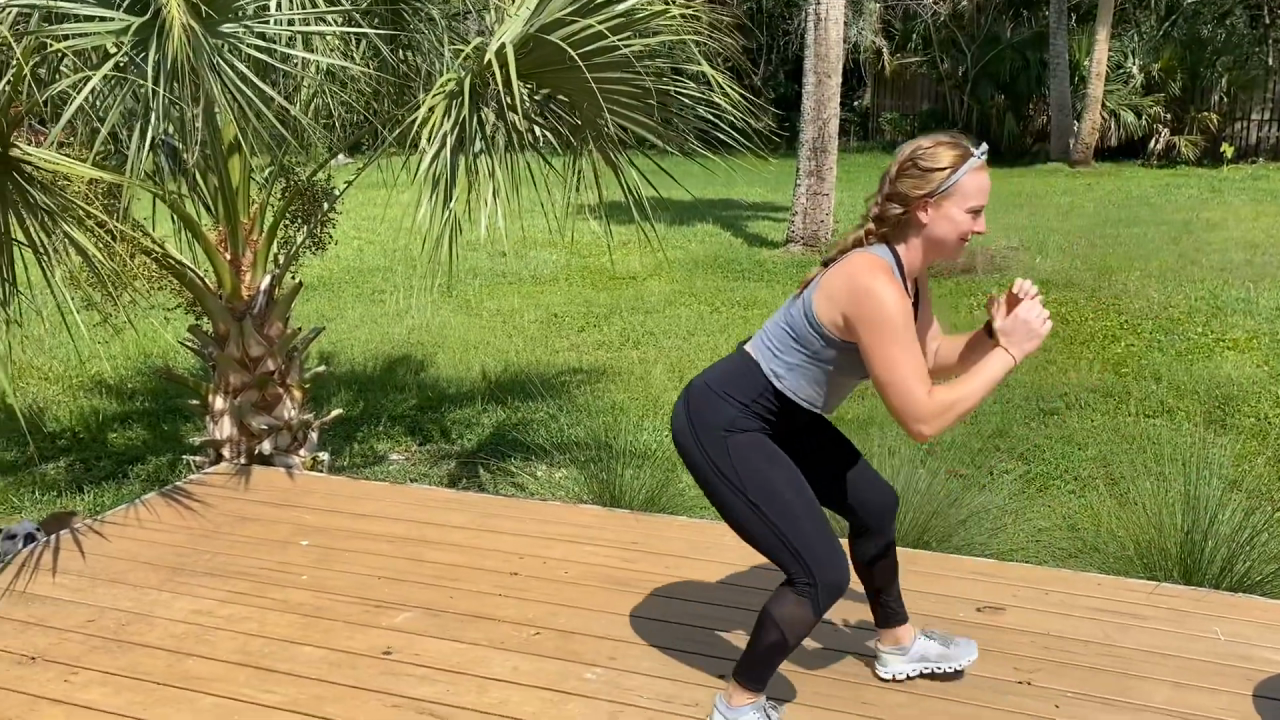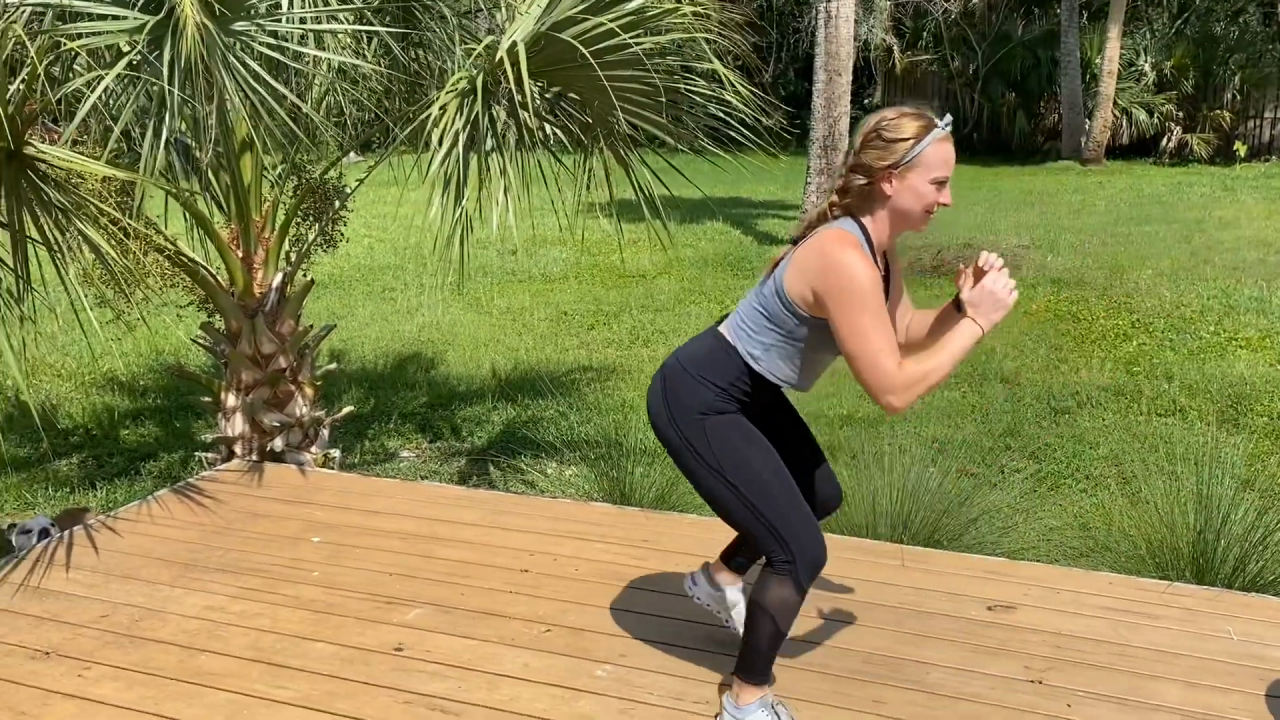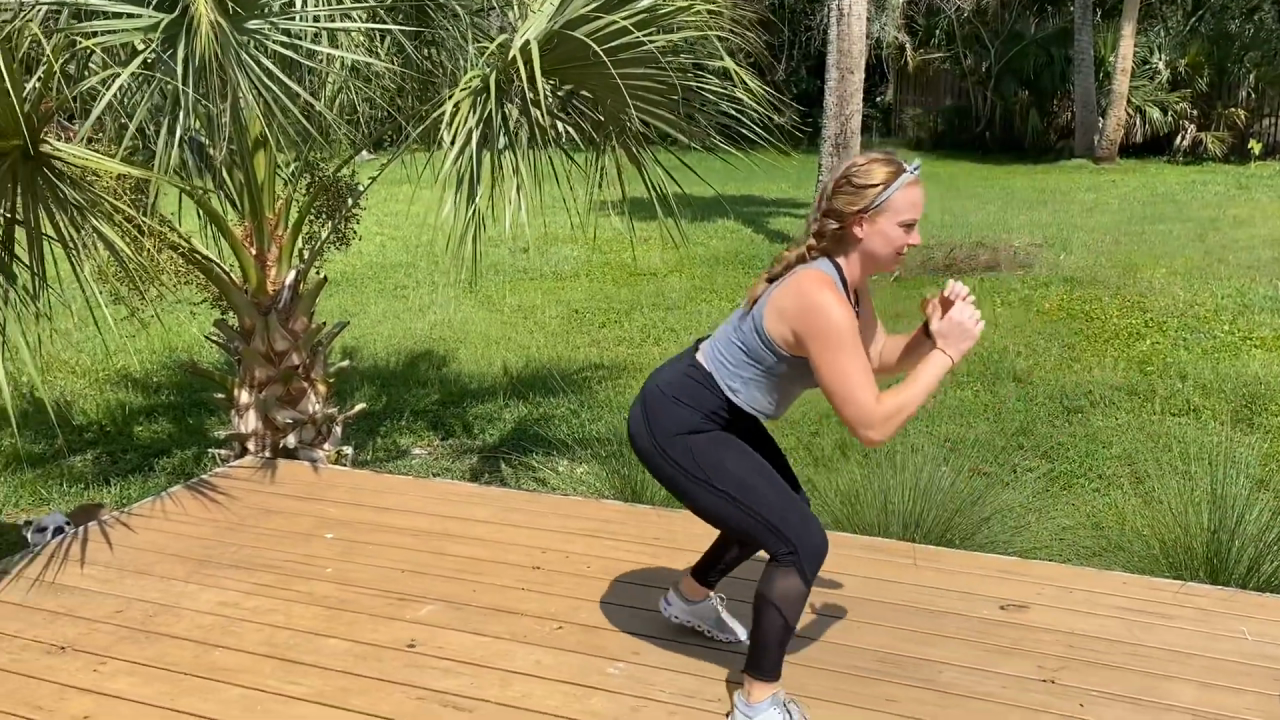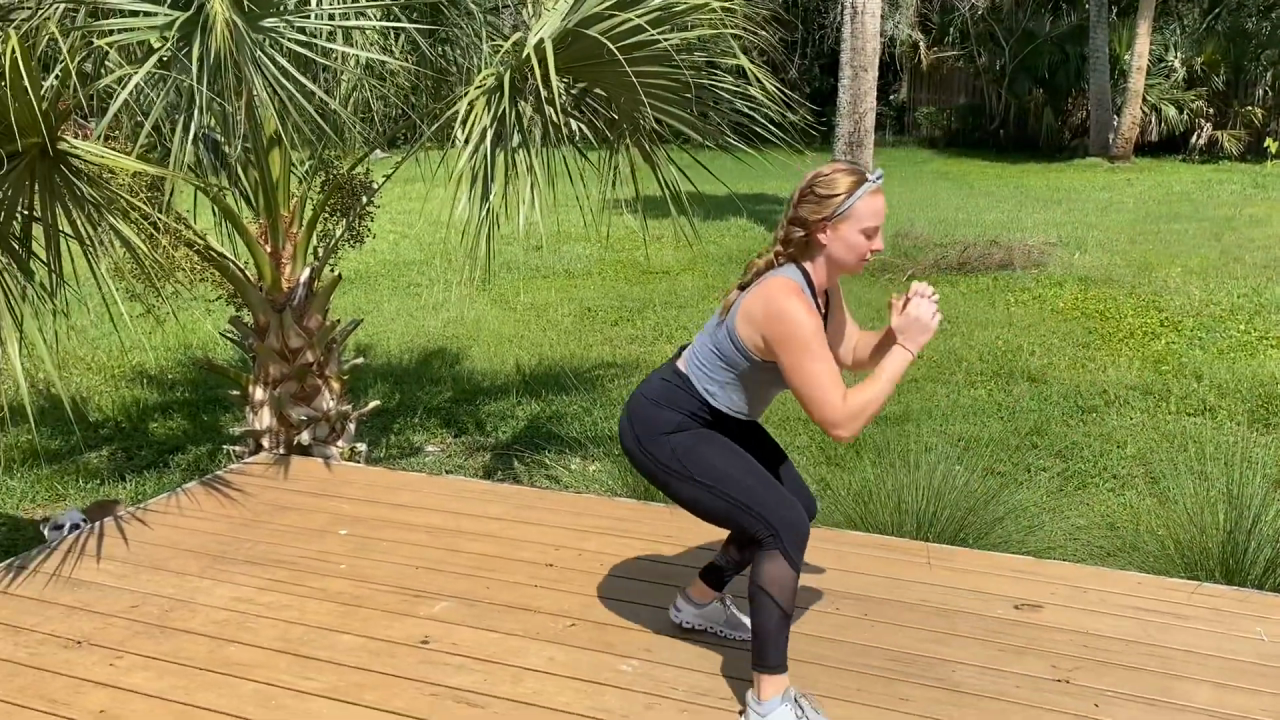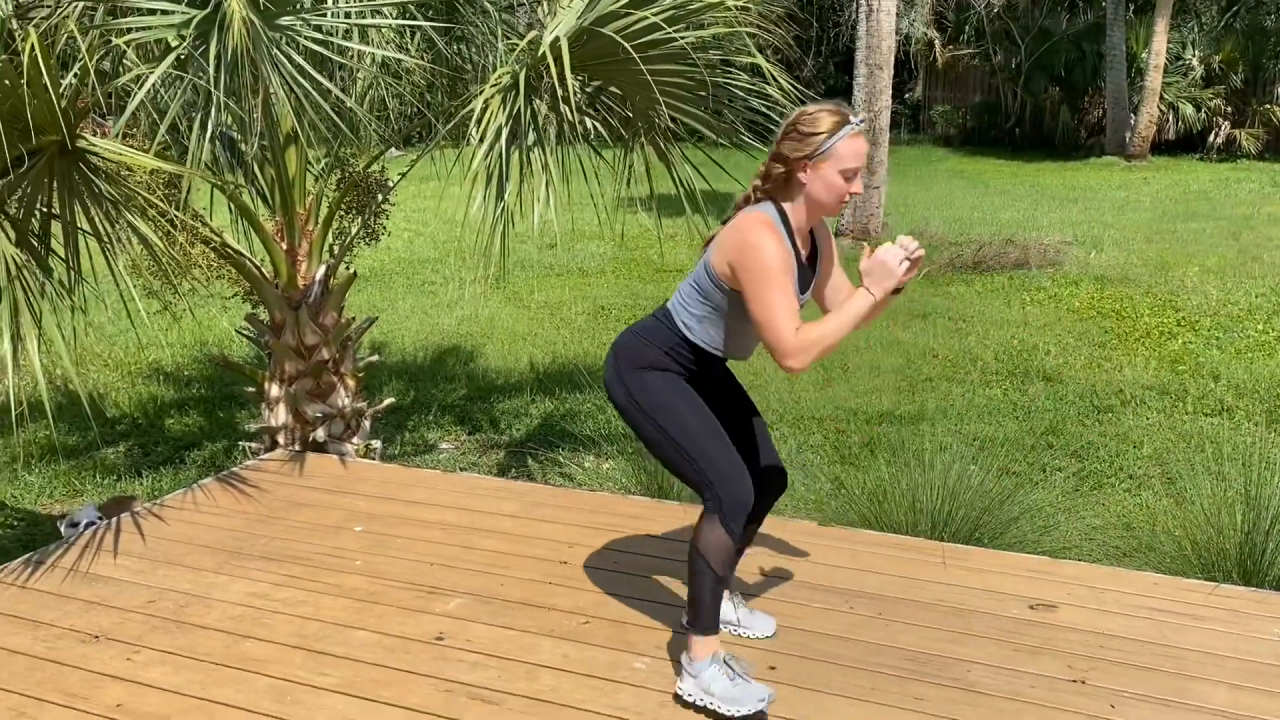
dt=0.2s
person 1, frame 1
left shoulder: (904, 266)
right shoulder: (874, 284)
left elbow: (935, 362)
right elbow: (923, 418)
left wrist: (993, 332)
right wrist: (1011, 352)
left hip: (776, 411)
right hip: (722, 423)
left knee: (875, 509)
right knee: (823, 574)
left ankle: (898, 641)
person 1, frame 2
left shoulder: (872, 240)
right shoulder: (844, 259)
left elbow: (904, 336)
right elbow: (894, 390)
left wrist: (962, 303)
right wrist: (977, 322)
left hip: (743, 387)
right hip: (696, 402)
left knee: (820, 496)
right knee: (800, 550)
left ankle: (720, 581)
person 1, frame 3
left shoulder: (844, 274)
right shoulder: (820, 299)
left elbow: (877, 358)
right elbow: (873, 424)
left wrist: (931, 331)
right wrist: (947, 352)
left hip: (714, 407)
right hip: (674, 426)
left knee: (779, 513)
right knee: (802, 542)
left ankle: (688, 597)
person 1, frame 4
left shoulder: (820, 282)
right shoulder: (787, 302)
left elbow: (853, 356)
right elbow: (839, 420)
left wrist: (901, 328)
right wrist: (909, 346)
left hip: (709, 414)
right hip: (661, 427)
left knee: (795, 507)
right knee: (785, 526)
left ankle: (699, 601)
person 1, frame 5
left shoulder: (813, 230)
right shoulder: (760, 236)
left elbow: (844, 316)
right elbow: (794, 353)
left wrist: (889, 284)
right wrist: (871, 288)
left hip: (699, 367)
right hip: (646, 368)
left knee: (767, 479)
right knee: (734, 496)
left ankle: (709, 598)
right ankle: (703, 661)
